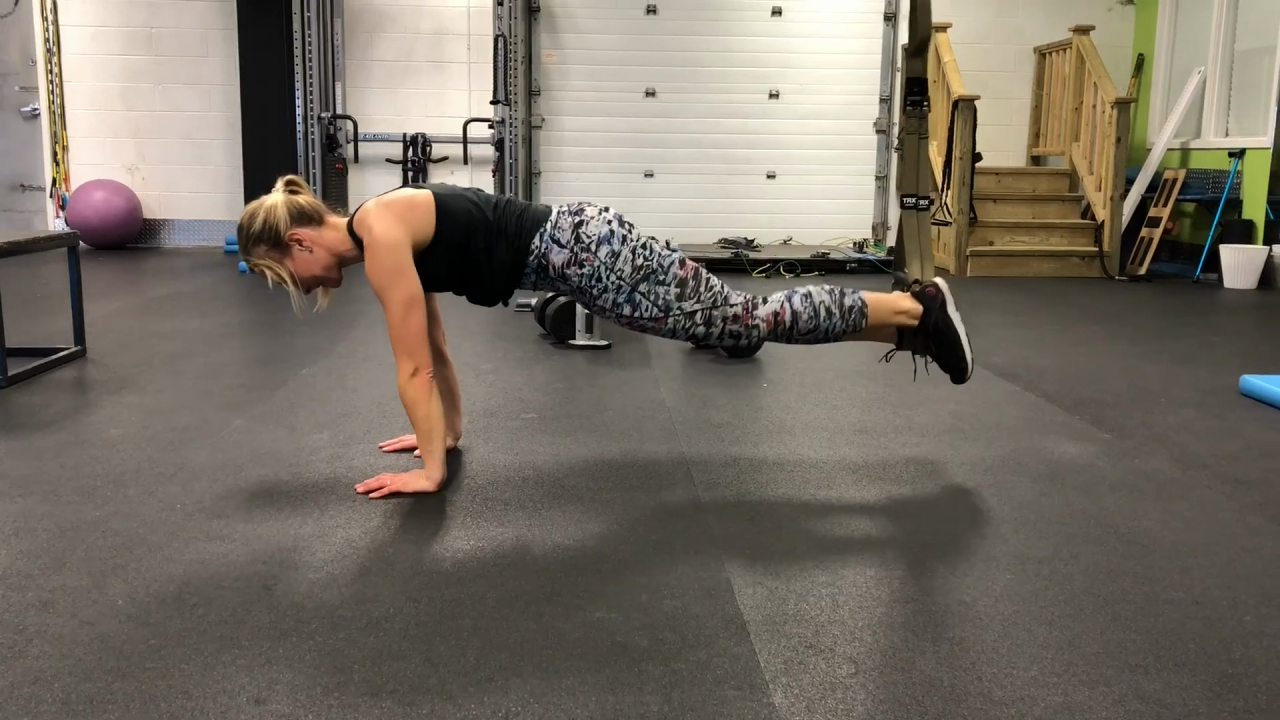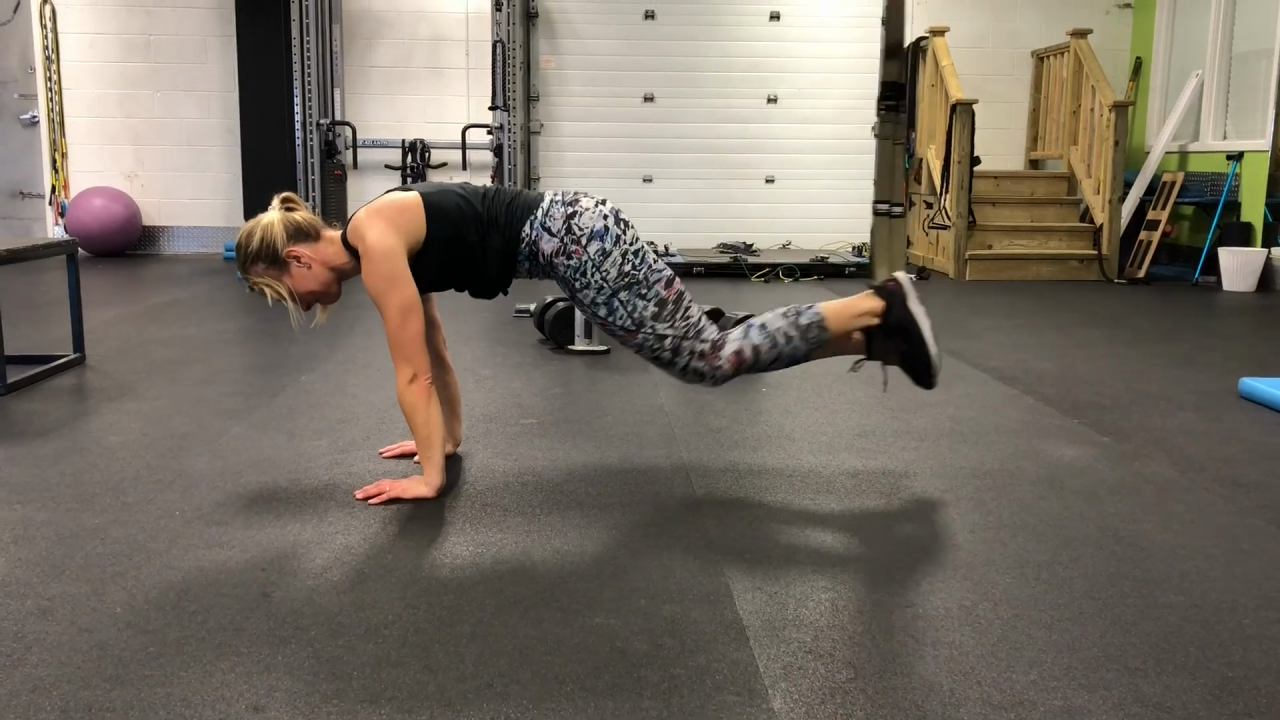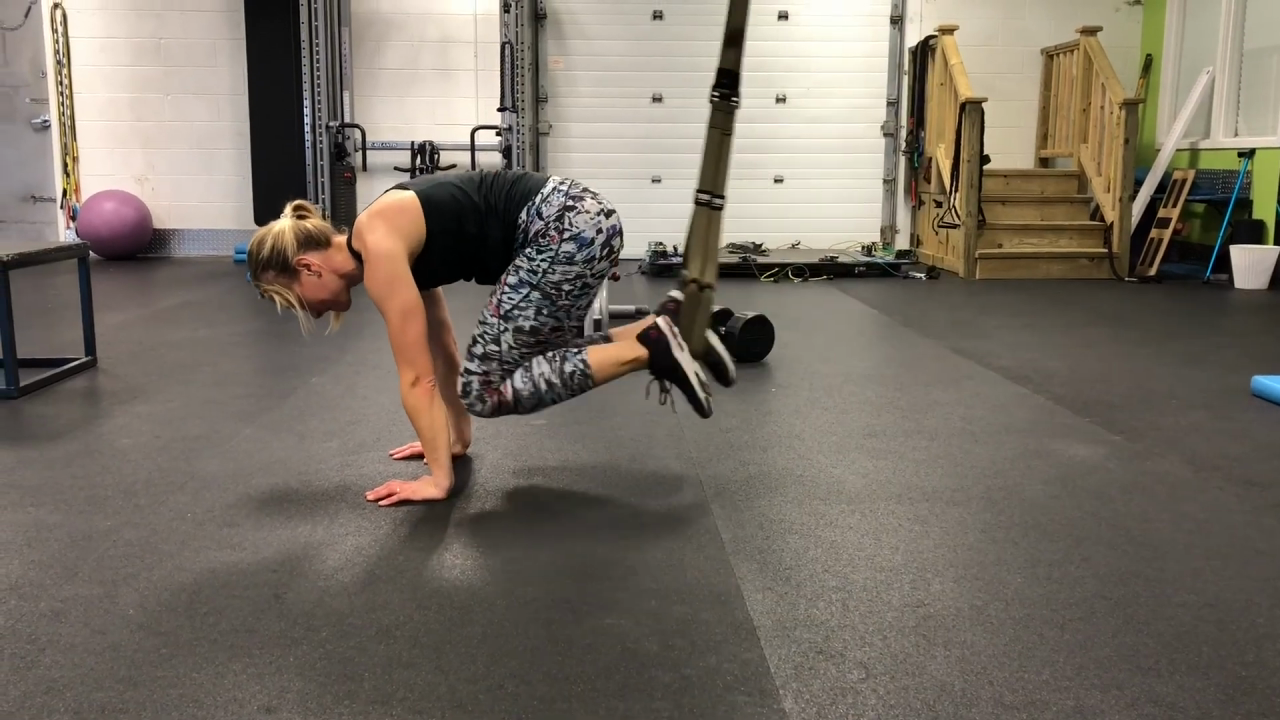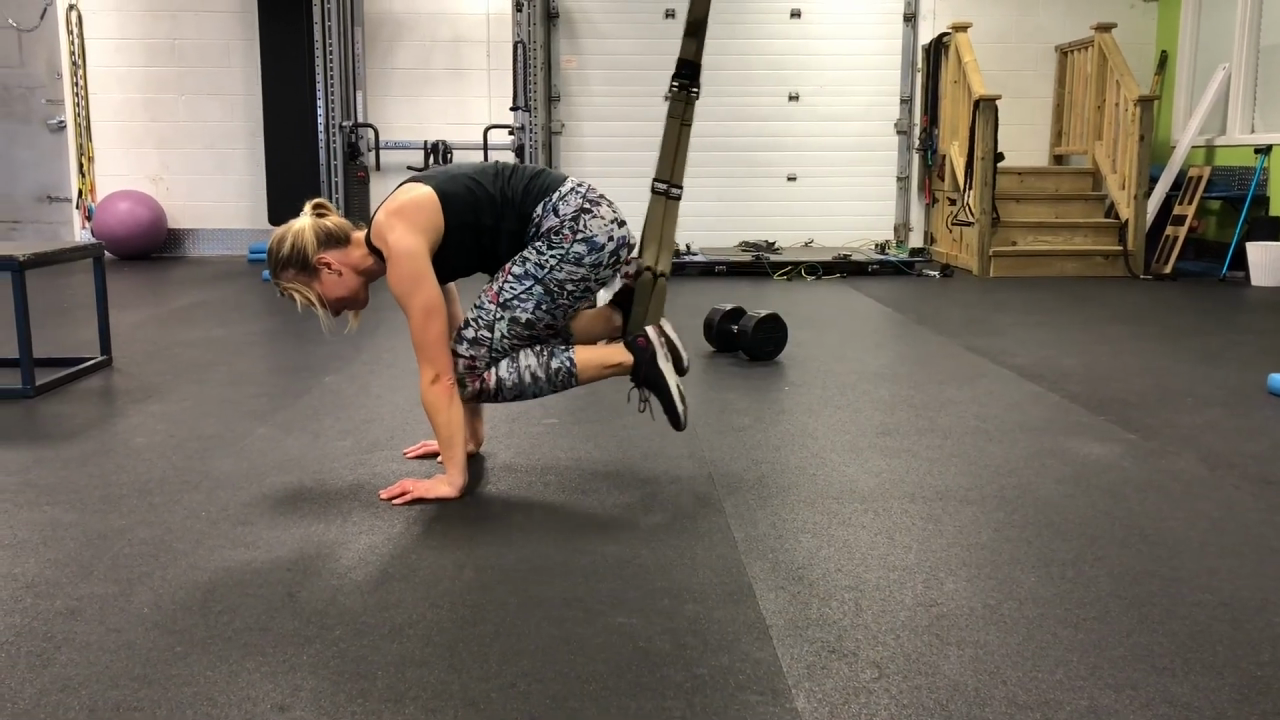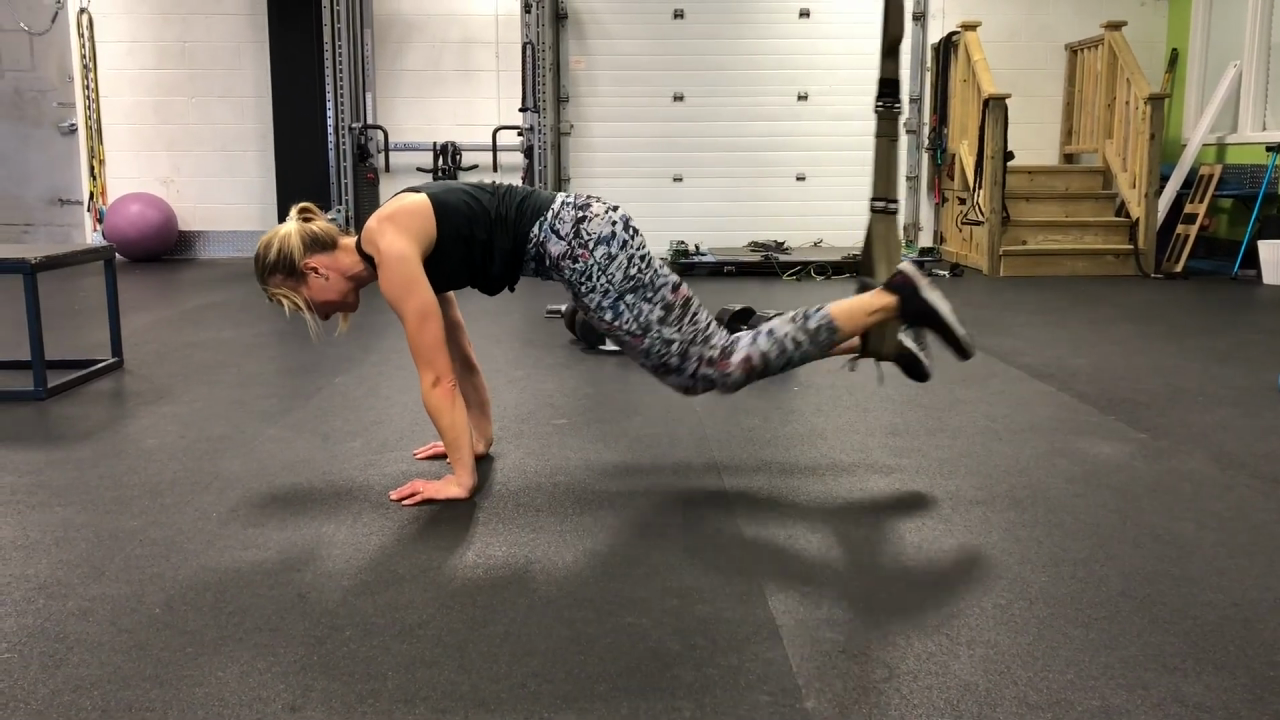
dt=0.7s
person 1, frame 1
left shoulder: (379, 235)
right shoulder: (388, 237)
left elbow: (414, 366)
right elbow: (434, 352)
left wrist: (432, 470)
right wrist: (447, 430)
left hip: (583, 251)
right hip: (573, 250)
left knee: (748, 321)
right knee: (745, 321)
left ankle: (914, 308)
right ankle: (908, 330)
person 1, frame 2
left shoulder: (373, 244)
right shoulder: (386, 245)
left elbow: (412, 373)
right elbow: (434, 356)
left wrist: (430, 475)
right wrist: (447, 439)
left hip: (575, 235)
right hip: (574, 235)
left knee: (708, 357)
right knee: (702, 351)
left ankle: (877, 309)
right ankle: (873, 334)
person 1, frame 3
left shoulder: (378, 249)
right shoulder: (396, 242)
left elbow: (417, 376)
right elbow: (440, 351)
left wrist: (439, 478)
right wrist: (456, 437)
left hip: (566, 226)
right hip: (573, 221)
left knee: (484, 389)
right knee: (518, 375)
left ankle: (645, 350)
right ankle: (659, 328)
person 1, frame 4
left shoulder: (398, 243)
right shoulder: (400, 238)
left elbow: (439, 371)
right elbow: (452, 344)
left wrist: (453, 475)
right wrist: (469, 434)
left hip: (577, 227)
right hip: (581, 224)
left knee: (472, 372)
right knee: (505, 352)
left ankle: (631, 356)
right ankle: (620, 320)
person 1, frame 5
left shoulder: (388, 248)
right shoulder: (410, 249)
left elbow: (437, 377)
right elbow: (460, 357)
left wrist: (460, 478)
right wrist: (478, 438)
left hip: (579, 241)
right hip: (581, 237)
left knee: (713, 362)
right knee: (705, 358)
left ankle: (890, 302)
right ankle: (864, 330)
